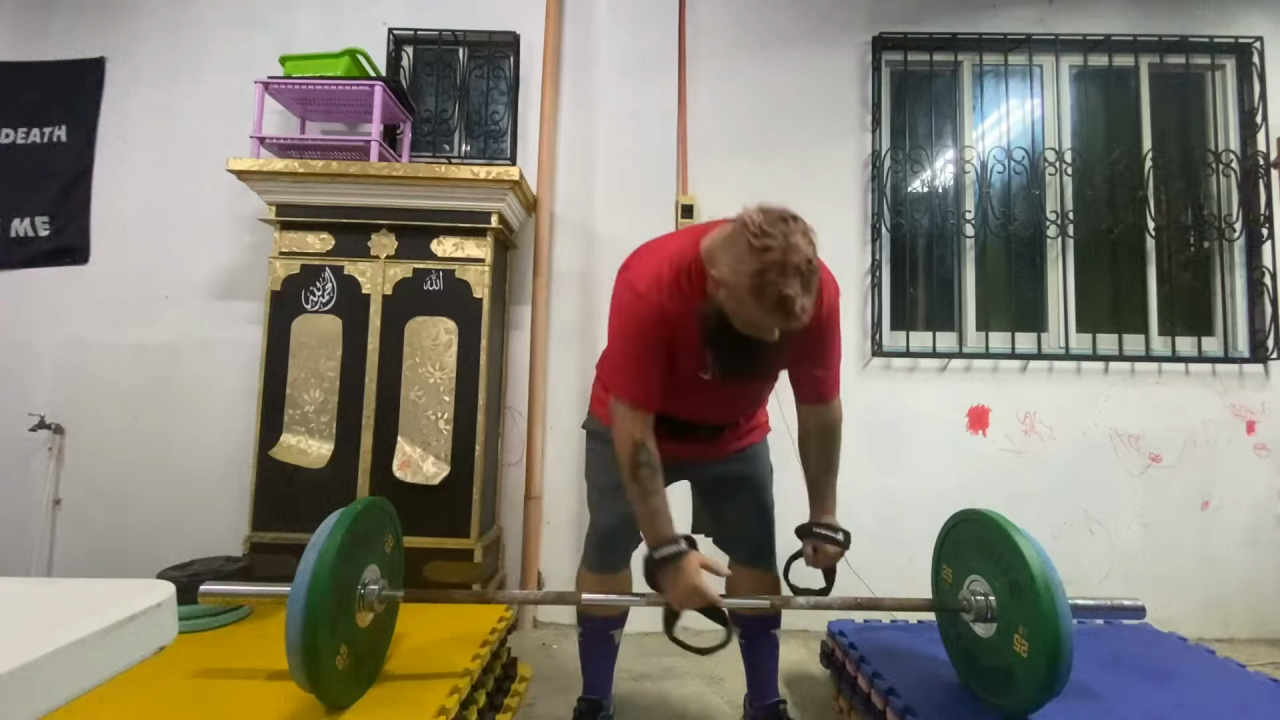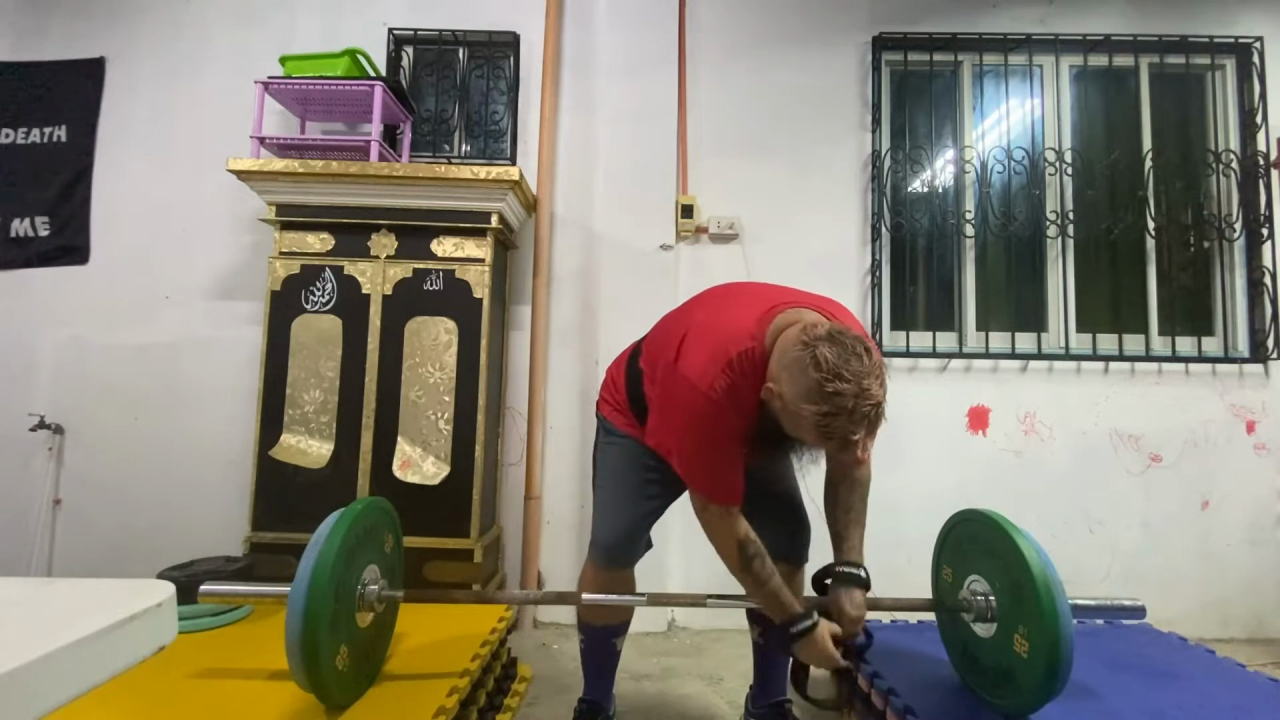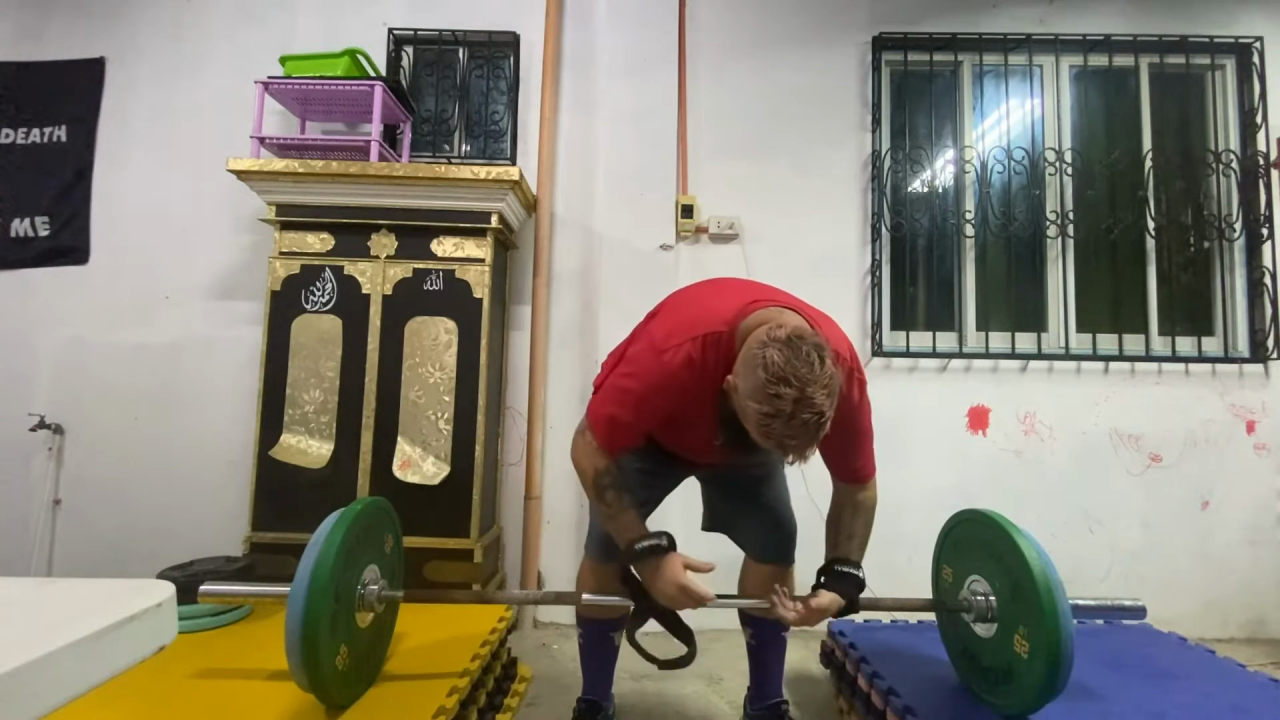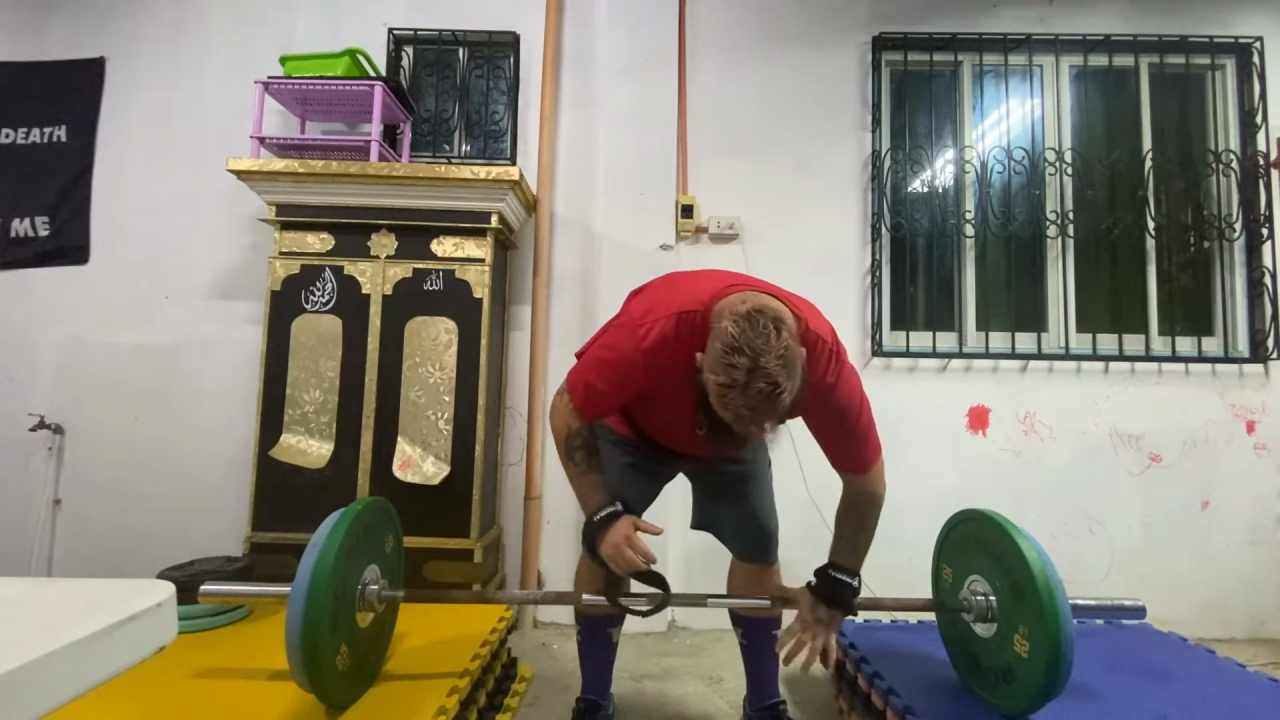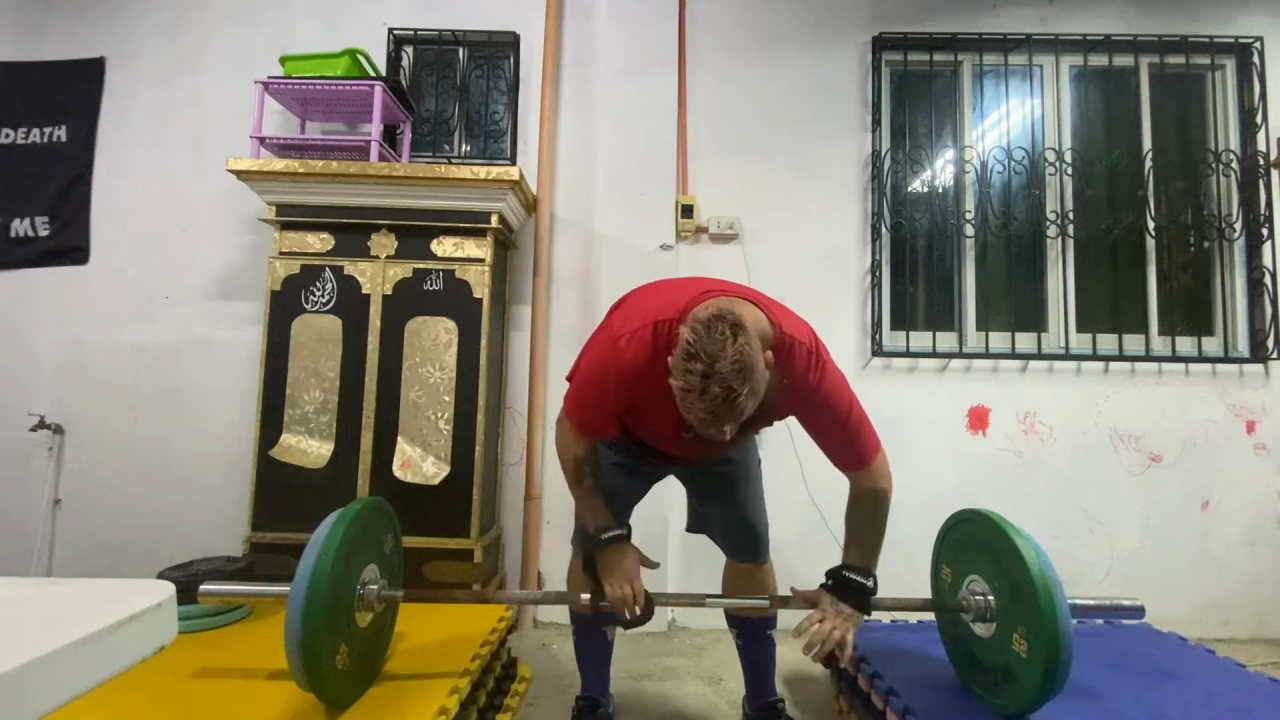
dt=1s
person 1, frame 1
left shoulder: (816, 290)
right shoulder: (651, 285)
left elbow: (820, 409)
right elbow: (633, 429)
left wrist: (823, 515)
right wrist: (668, 551)
left hip: (735, 433)
right hip: (638, 425)
left knee: (756, 555)
right knee: (607, 551)
person 1, frame 2
left shoulder: (855, 361)
right shoulder: (709, 377)
left elbow: (850, 465)
right elbow: (722, 520)
left wrist: (850, 572)
right wrist: (798, 624)
left hip: (751, 430)
right hip: (640, 418)
left knee: (788, 547)
right knee: (612, 550)
person 1, frame 3
left shoulder: (840, 371)
right shoulder: (673, 352)
left elbow: (857, 484)
right elbow: (590, 448)
left wrist: (841, 576)
right wrist: (647, 553)
left hip: (740, 444)
right hip: (643, 428)
left knee: (775, 543)
right knee: (607, 547)
person 1, frame 4
left shoulder: (823, 360)
right shoulder: (652, 328)
left elbow: (866, 480)
right elbow: (568, 409)
left wrist: (834, 588)
right wrist: (602, 514)
right hip: (631, 428)
left knee: (759, 547)
right knee: (603, 550)
person 1, frame 5
left shoulder: (802, 360)
right shoulder: (631, 339)
left elbow: (873, 478)
right elbow: (574, 433)
left wrist: (850, 587)
right wrist: (608, 538)
right hip: (623, 433)
left knee: (750, 549)
right knee: (594, 550)
